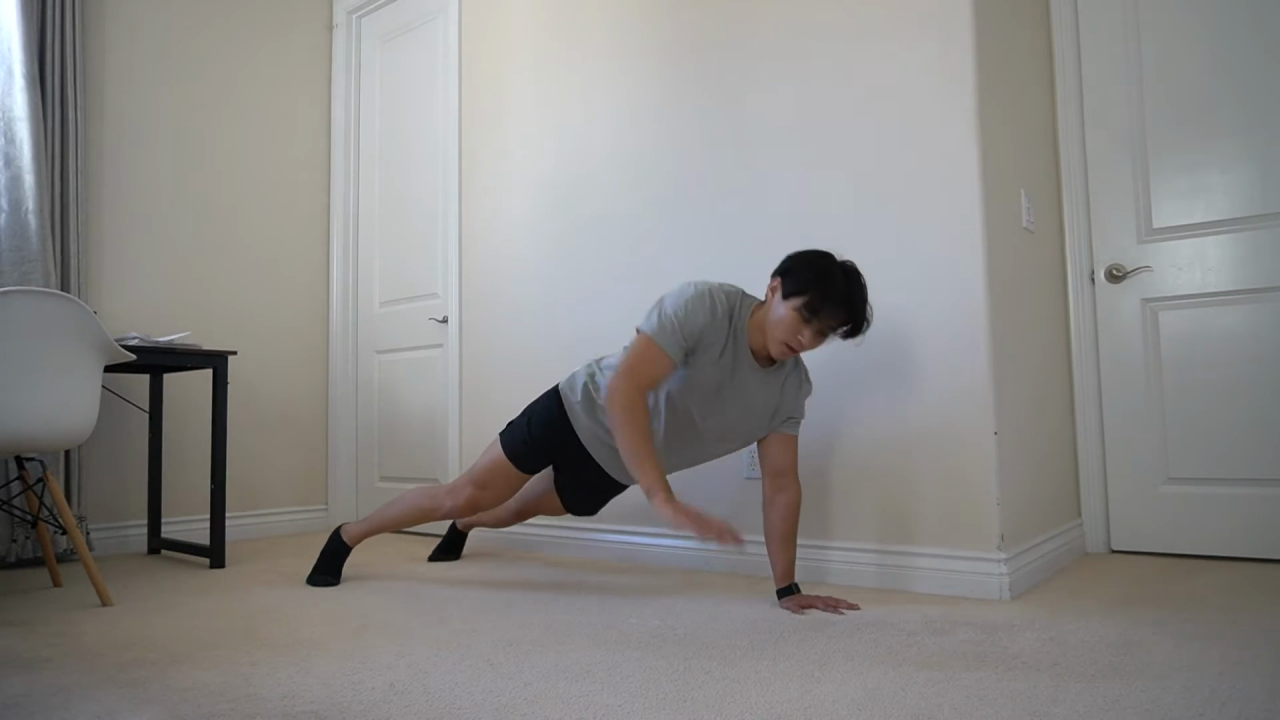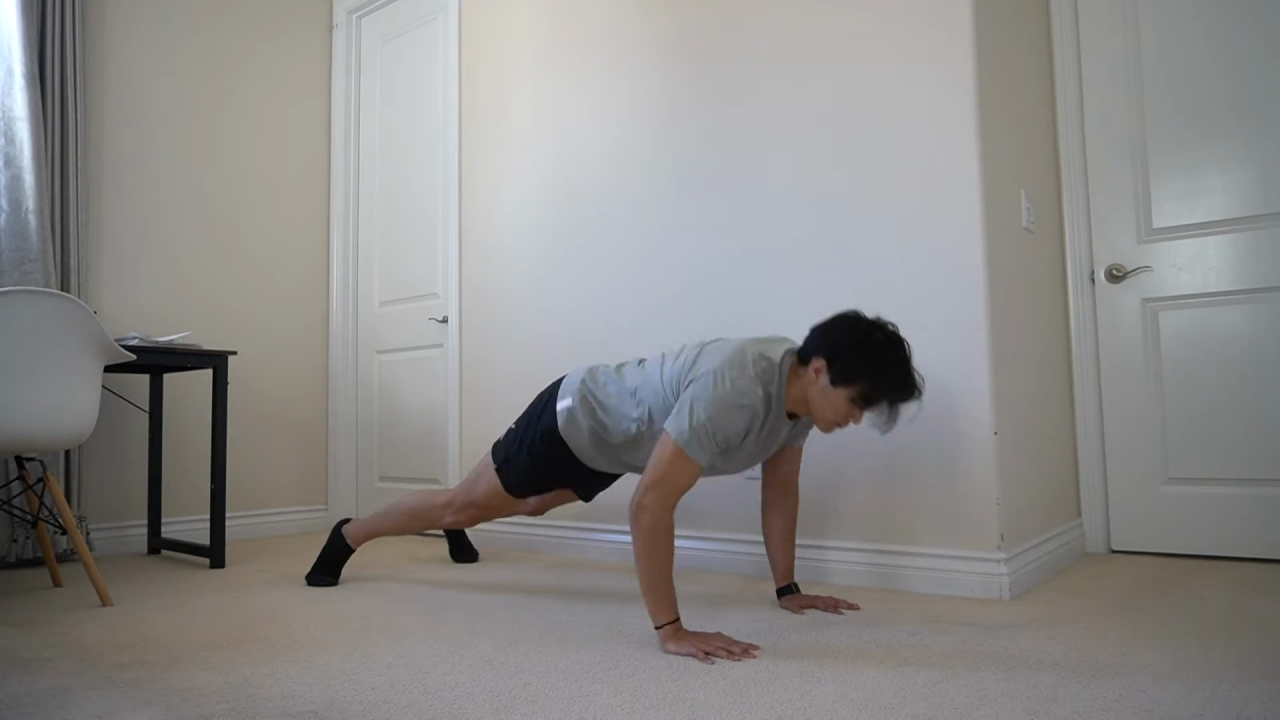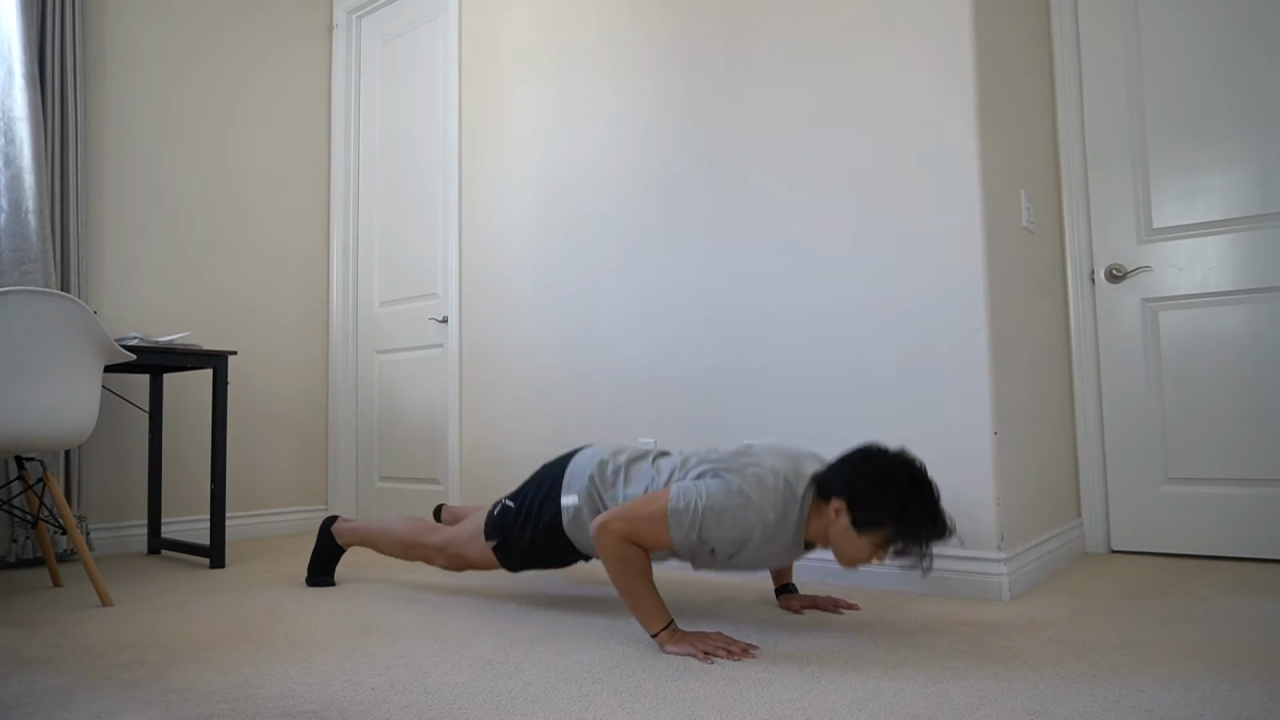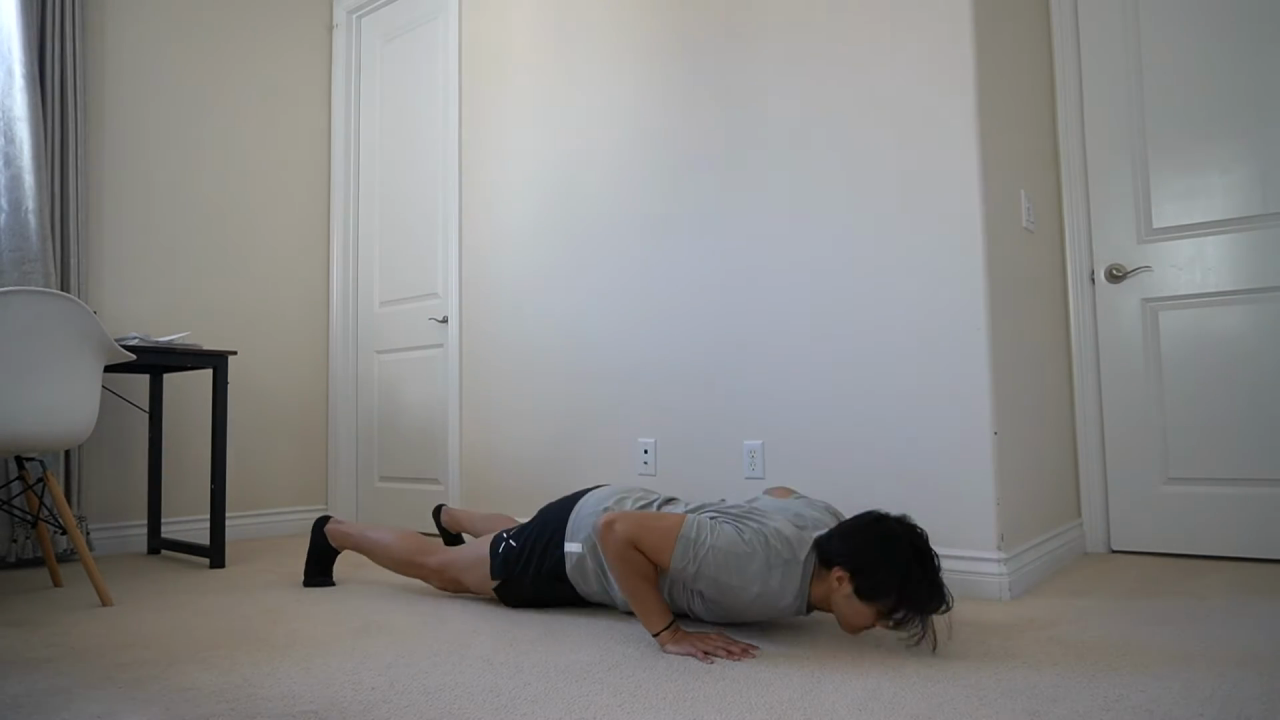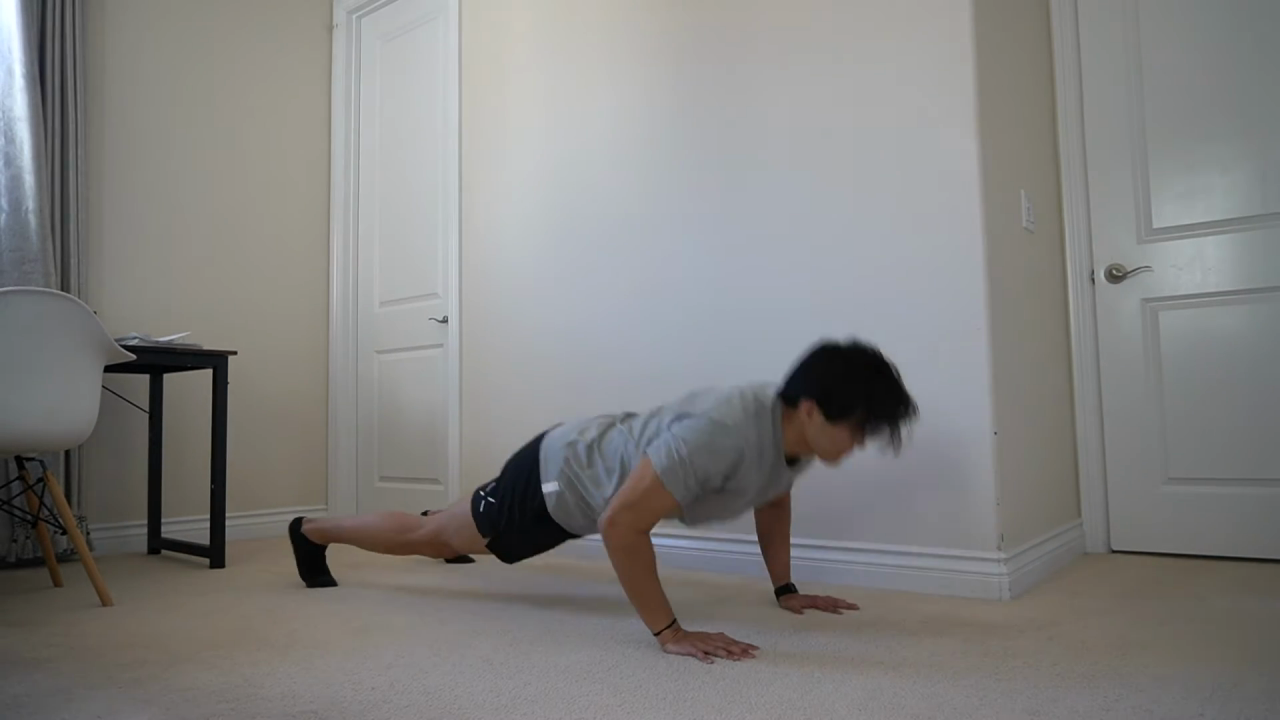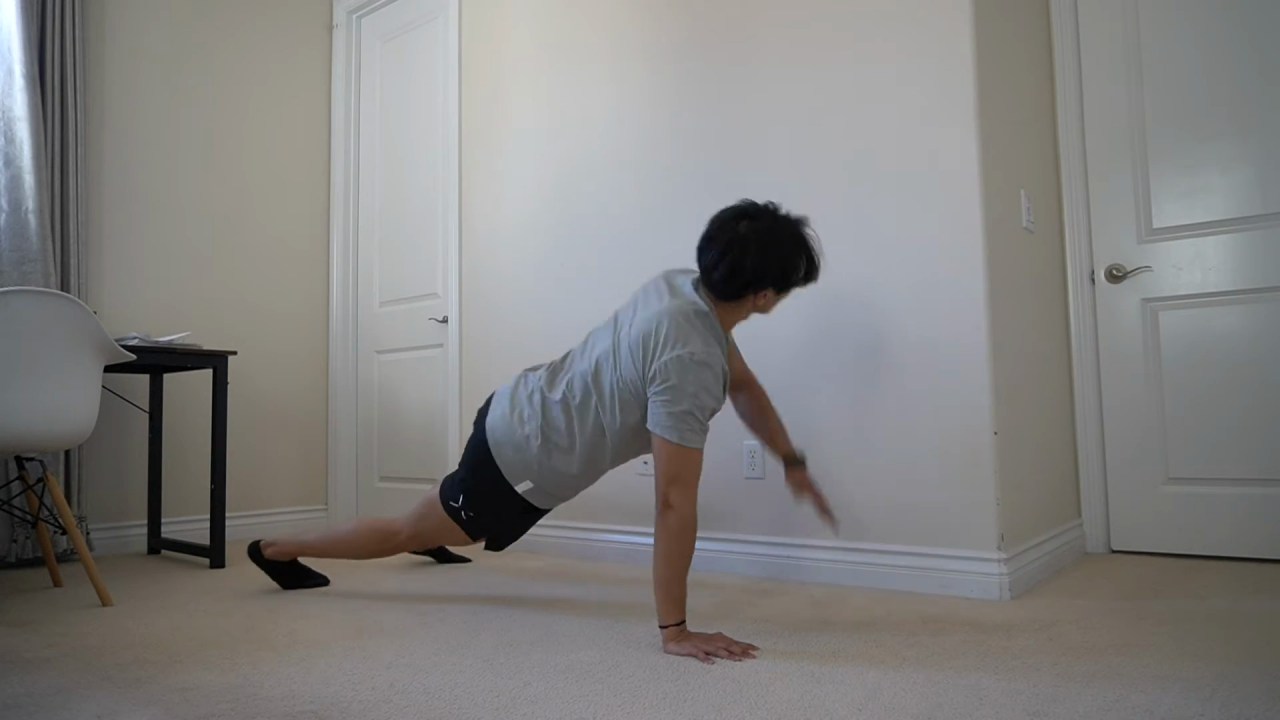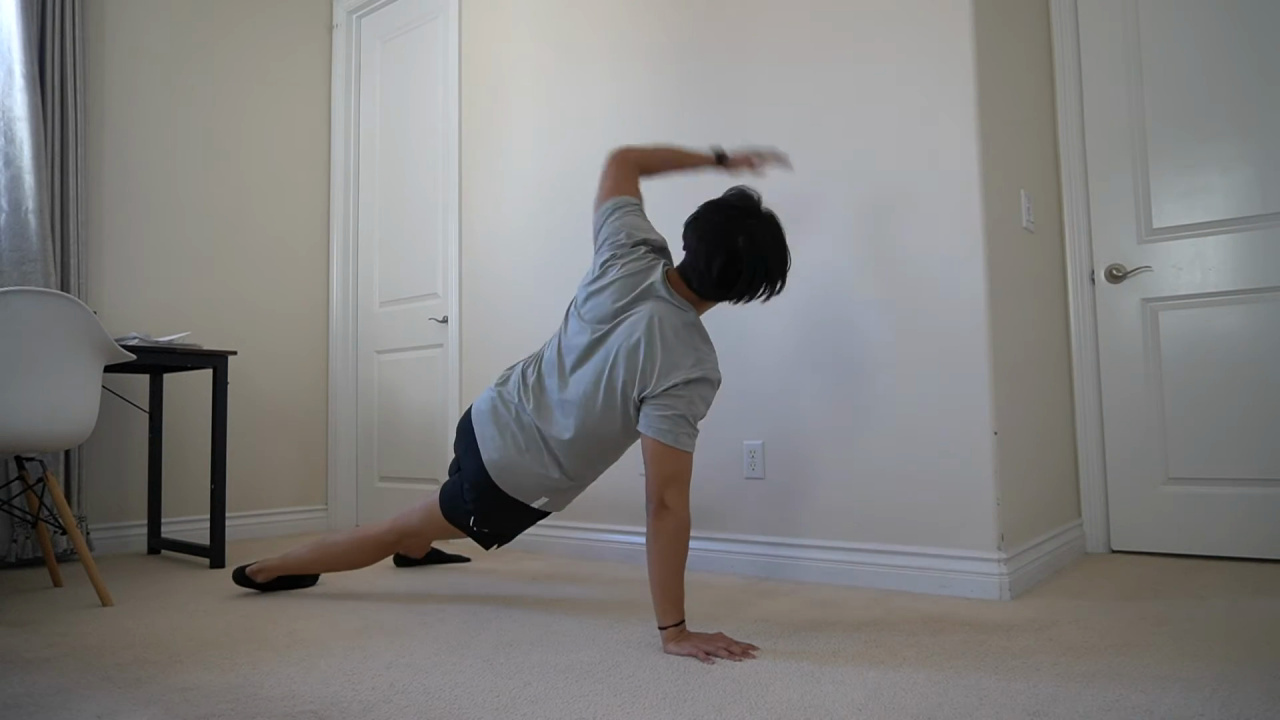
dt=0.3s
person 1, frame 1
left shoulder: (791, 384)
right shoulder: (704, 306)
left elbow: (781, 482)
right elbow: (620, 388)
left wrist: (787, 587)
right wrist: (664, 499)
left hip: (612, 464)
right hip: (580, 408)
left knee: (519, 508)
right knee: (468, 492)
left ankle: (459, 528)
right ankle: (347, 536)
person 1, frame 2
left shoulder: (802, 394)
right shoulder: (735, 386)
left elbow: (781, 488)
right elbow: (651, 505)
left wrist: (787, 587)
right wrist: (669, 627)
left hip: (612, 443)
right hip: (575, 419)
left knee: (535, 505)
right knee: (465, 504)
left ankle: (458, 529)
right ankle: (349, 534)
person 1, frame 3
left shoulder: (820, 479)
right shoulder: (752, 514)
right elbow: (611, 531)
left wrist: (787, 588)
right wrist: (666, 631)
left hip: (610, 482)
right hip: (579, 497)
right knee: (446, 550)
left ankle: (455, 510)
right ankle: (341, 530)
person 1, frame 4
left shoulder: (826, 523)
right shoulder: (758, 570)
left elbow: (777, 492)
right elbow: (617, 531)
left wrist: (798, 604)
right wrist: (669, 631)
left hip: (612, 509)
right hip: (582, 543)
left knee: (514, 533)
right knee: (441, 568)
left ankle: (453, 517)
right ankle: (336, 531)
person 1, frame 5
left shoulder: (789, 431)
right shoulder: (722, 431)
left elbow: (772, 505)
right elbow: (620, 520)
left wrist: (787, 588)
right wrist: (668, 630)
left hip: (587, 461)
right hip: (559, 476)
right knee: (429, 537)
left ankle: (451, 519)
right ankle: (314, 533)
person 1, frame 6
left shoulder: (680, 285)
right shoulder: (692, 361)
left elbow: (740, 380)
right elbow: (674, 502)
left wrist: (792, 460)
right wrist: (674, 629)
left hip: (520, 409)
right hip: (519, 460)
right knee: (406, 533)
left ankle: (430, 535)
right ankle: (276, 551)
person 1, frame 7
left shoulder: (631, 259)
right shoulder: (689, 371)
left elbow: (618, 162)
right elbow: (666, 502)
left wrist: (719, 160)
right wrist: (672, 629)
left hip: (491, 417)
right hip: (518, 485)
right knee: (404, 529)
left ankle: (414, 548)
right ankle: (263, 569)
